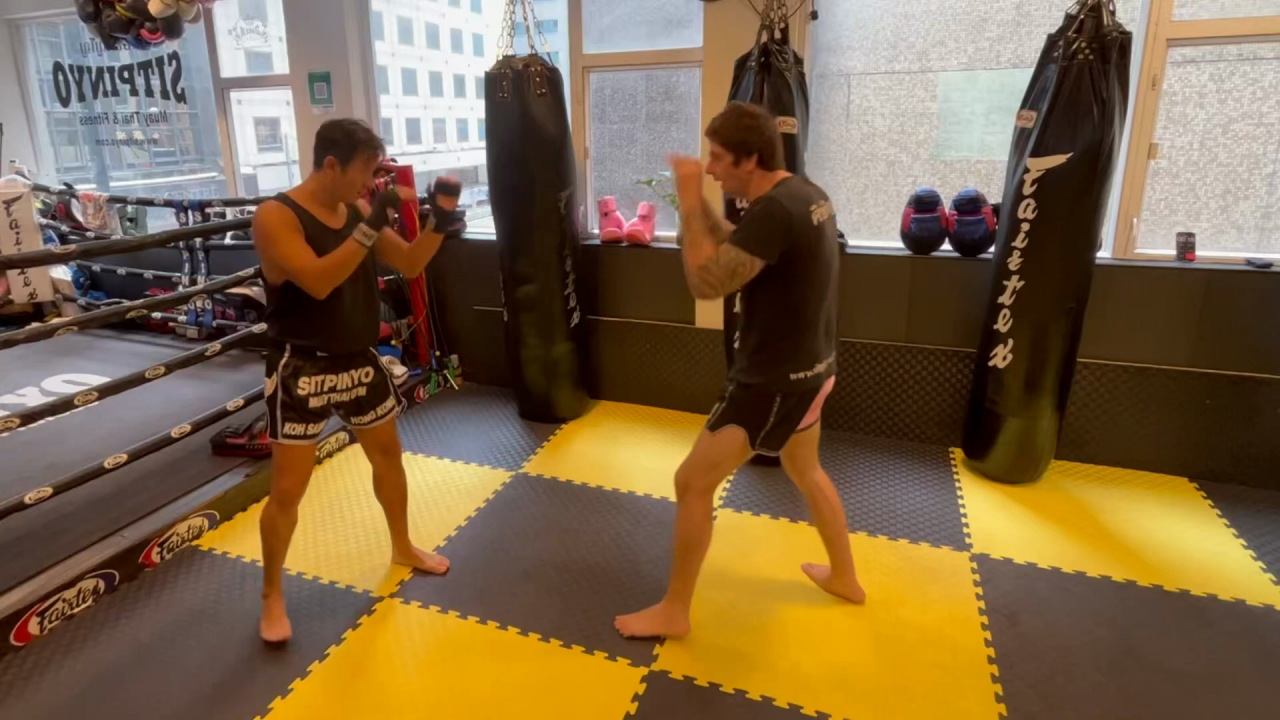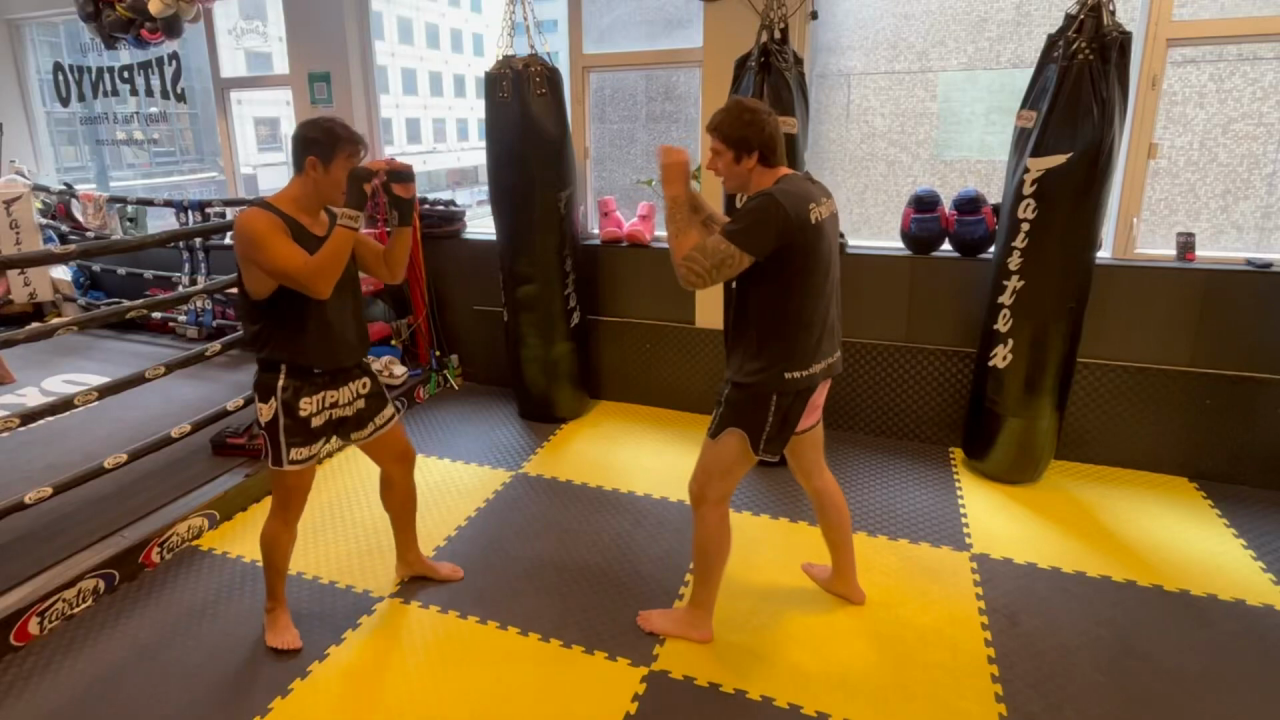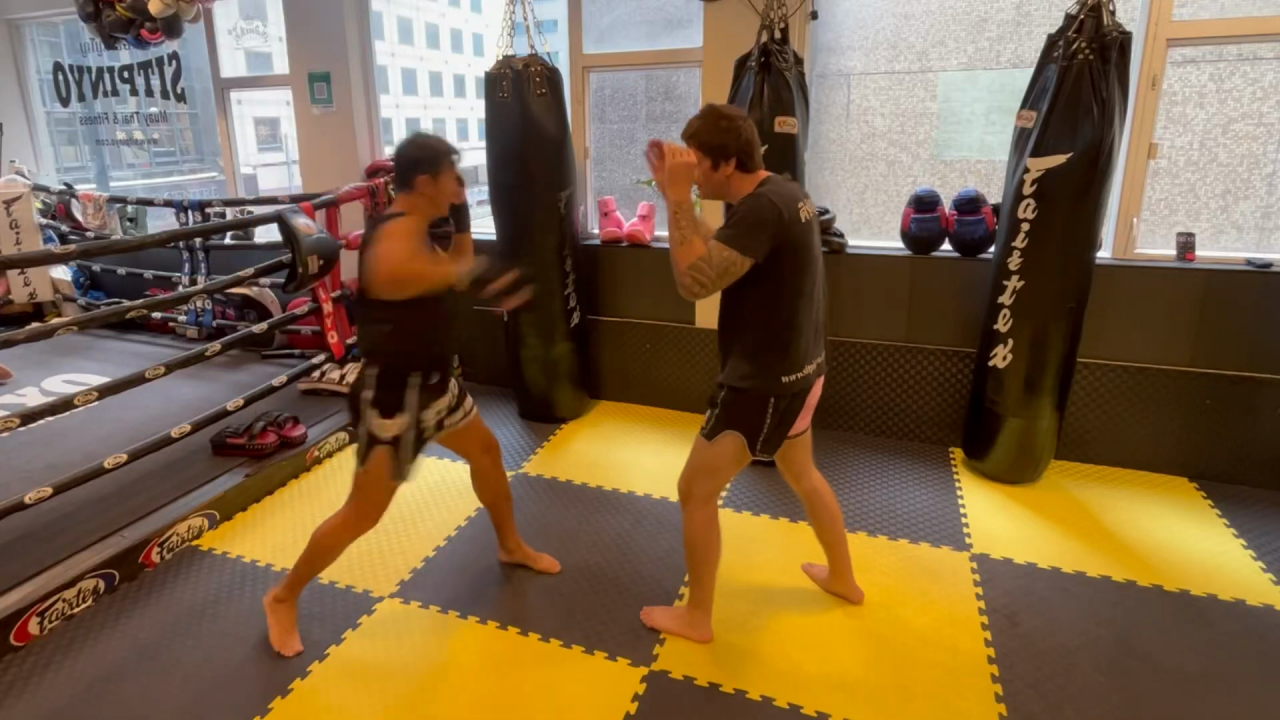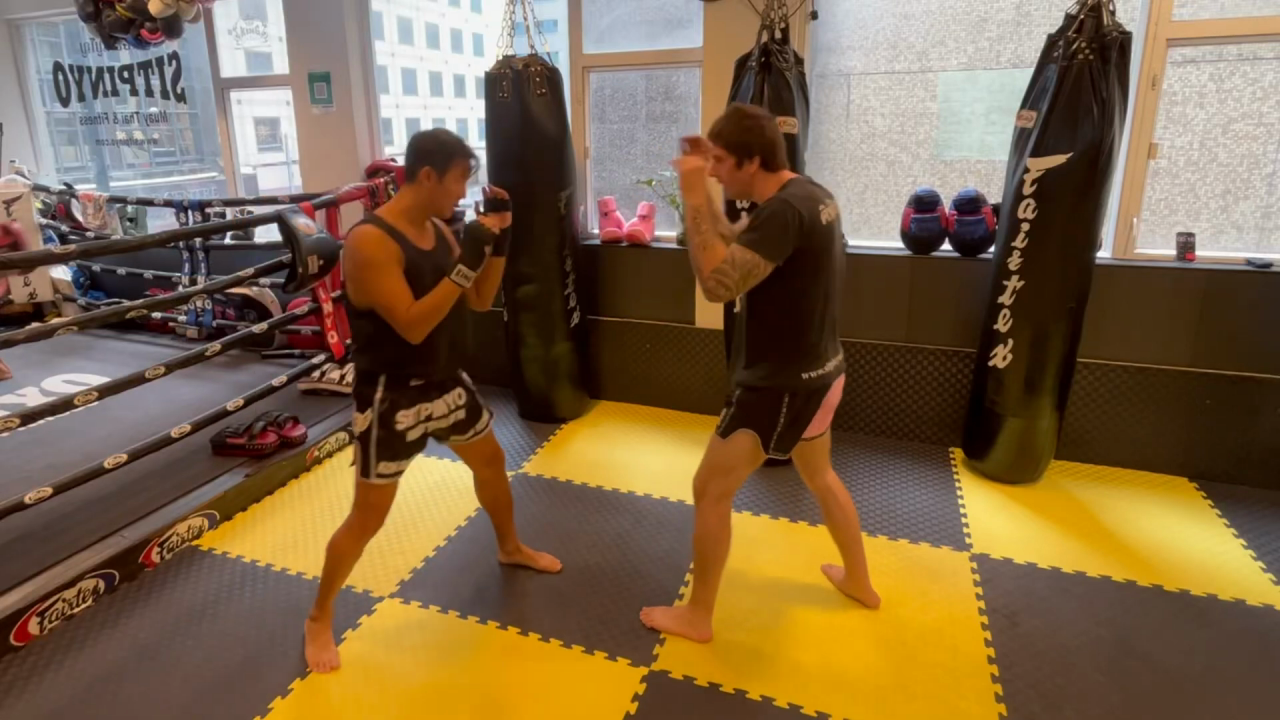
dt=0.5s
person 1, frame 1
left shoulder: (774, 210)
right shoulder: (807, 195)
left elbow: (708, 280)
right elbow: (737, 253)
left wrist: (689, 204)
right wrist: (698, 208)
left hip: (773, 379)
right hip: (811, 368)
left knee: (692, 483)
right knee: (807, 471)
left ankle: (673, 611)
right ankle: (844, 577)
person 1, frame 2
left shoulder: (772, 206)
right shoulder: (812, 192)
left elbow: (694, 272)
right elbow: (731, 242)
left wrist: (673, 195)
right wrist: (689, 195)
left hip: (769, 381)
right hip: (809, 369)
left knee: (707, 493)
right knee: (814, 474)
left ankle: (697, 616)
right ankle: (845, 578)
person 1, frame 3
left shoulder: (762, 209)
right shoulder: (785, 194)
left elbow: (695, 280)
right elbow: (717, 249)
left wrist: (678, 197)
right wrist: (674, 190)
left hip: (762, 384)
right hip: (798, 371)
left knee: (695, 491)
right knee: (801, 475)
left ankle: (696, 616)
right ankle: (843, 578)
person 1, frame 4
left shoulder: (784, 212)
right shoulder: (807, 195)
left elbow: (718, 284)
right elbow: (736, 246)
left wrist: (695, 200)
right wrist: (706, 194)
left hip: (778, 384)
right hip: (819, 372)
left knee: (710, 490)
right knee: (819, 474)
left ankle: (696, 615)
right ankle: (860, 580)
person 2, frame 1
left shoulder: (357, 212)
right shoulder: (276, 216)
left elbow: (410, 264)
right elbow: (318, 282)
left wrist: (439, 219)
right wrist: (369, 226)
left hip: (359, 360)
right hip: (302, 368)
left knee: (388, 453)
right knee: (287, 489)
left ankle: (402, 547)
right ankle: (271, 594)
person 2, frame 2
left shoulder: (334, 219)
right shoulder: (257, 225)
left elbow: (392, 271)
right elbow: (317, 283)
left wrist: (404, 209)
right wrist: (354, 208)
left hip: (351, 374)
right hip: (295, 387)
left knee: (399, 462)
right knee: (289, 506)
left ankle: (409, 556)
right ankle: (275, 608)
person 2, frame 3
left shoulder: (416, 227)
right shoulder: (399, 235)
left elbow: (457, 270)
right elbow: (423, 276)
left wrist: (458, 217)
right wrist: (478, 273)
left hip: (431, 381)
right hip: (398, 391)
left knee: (488, 450)
right knee: (363, 514)
left ankle: (511, 546)
right ankle: (283, 599)
person 2, frame 4
left shoulder: (438, 231)
right shoulder: (369, 240)
left elbow: (480, 301)
right elbow: (412, 326)
left wrist: (496, 237)
right wrist: (466, 263)
left hip: (447, 383)
right hip: (391, 396)
left knee: (491, 460)
right knee: (366, 521)
left ankle: (510, 547)
right ankle: (318, 618)
